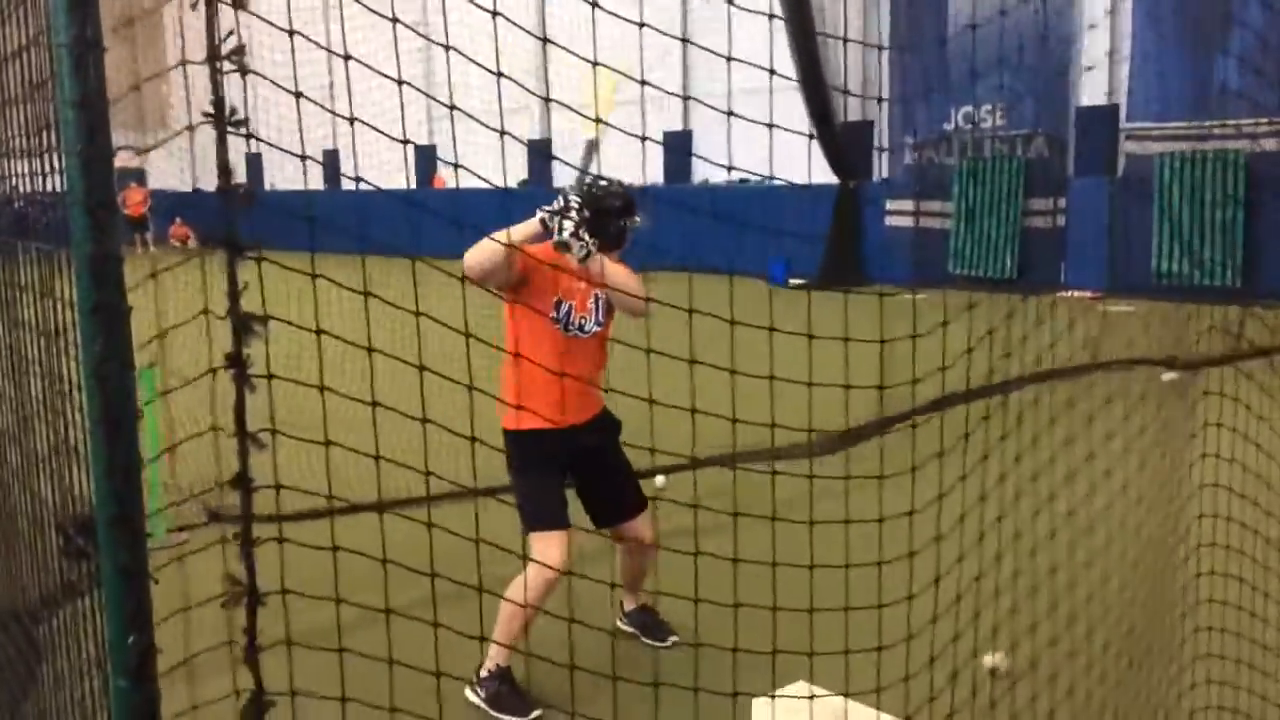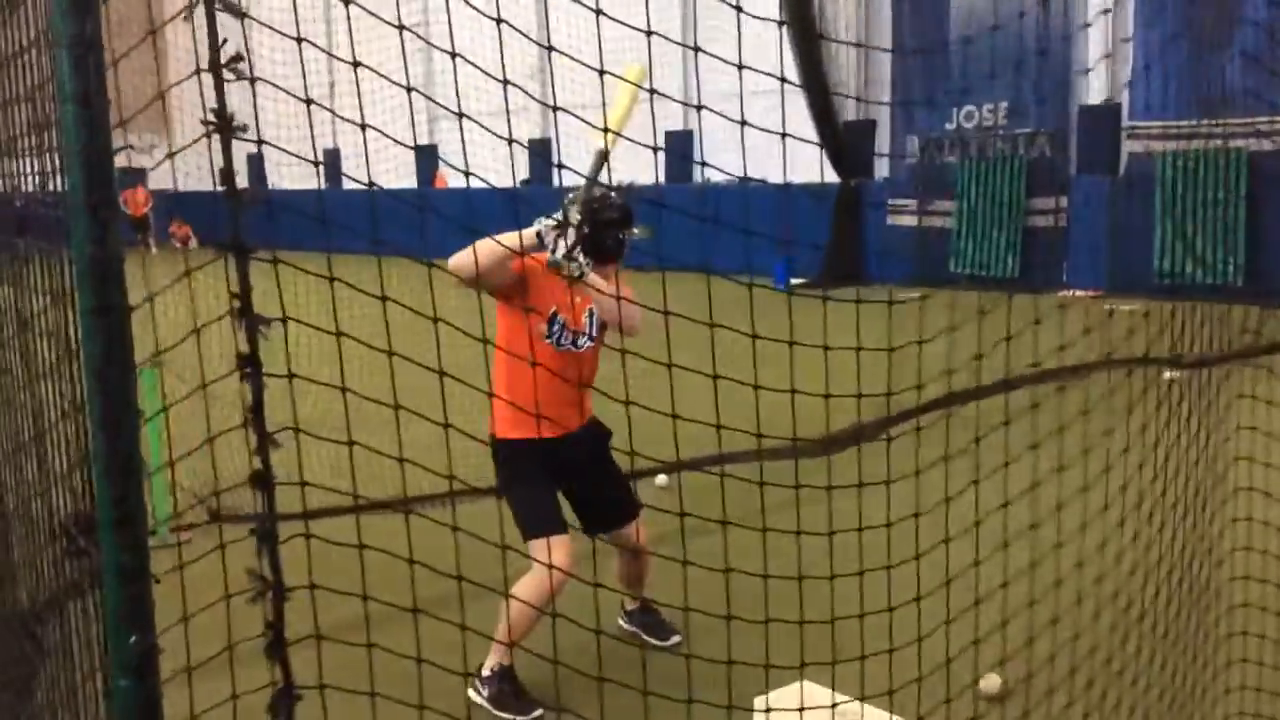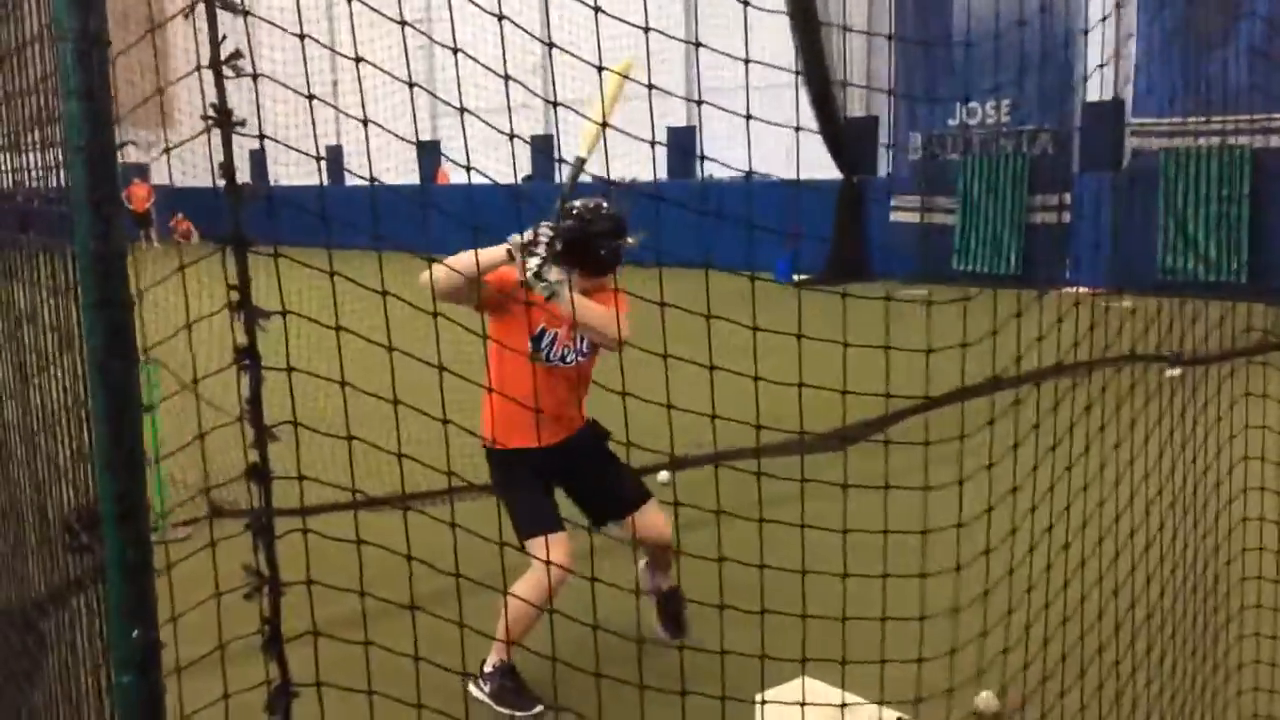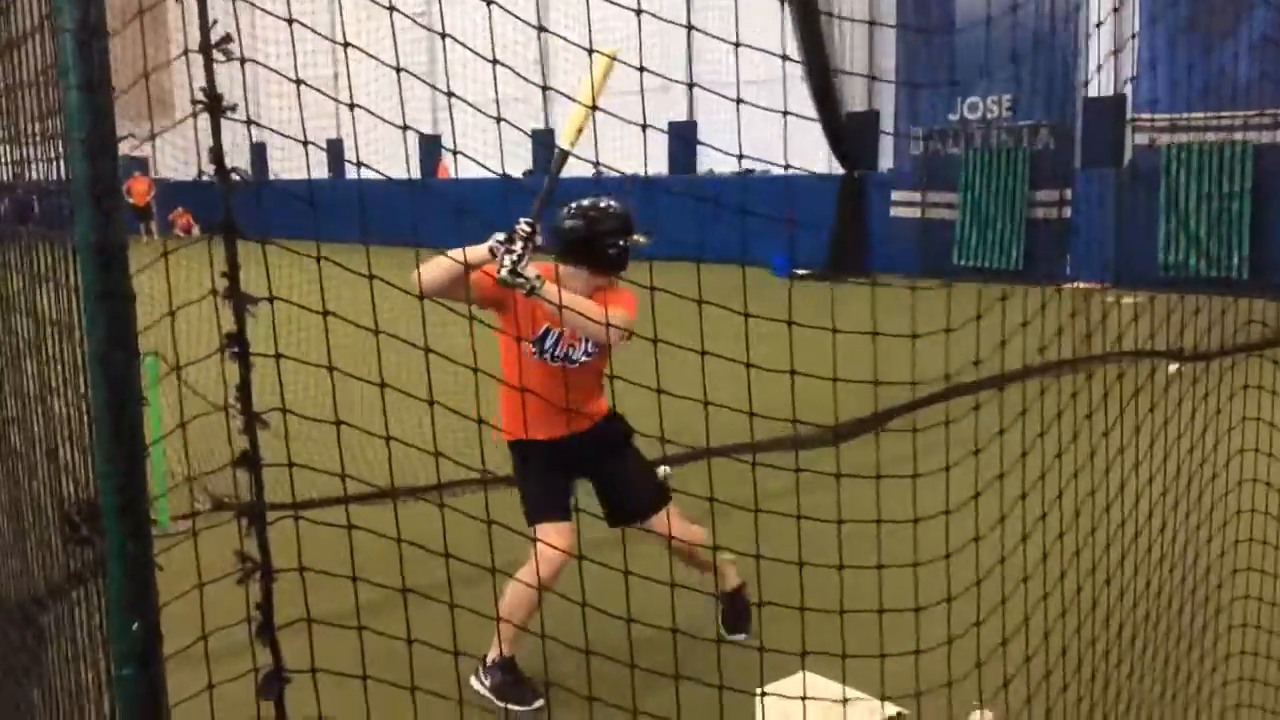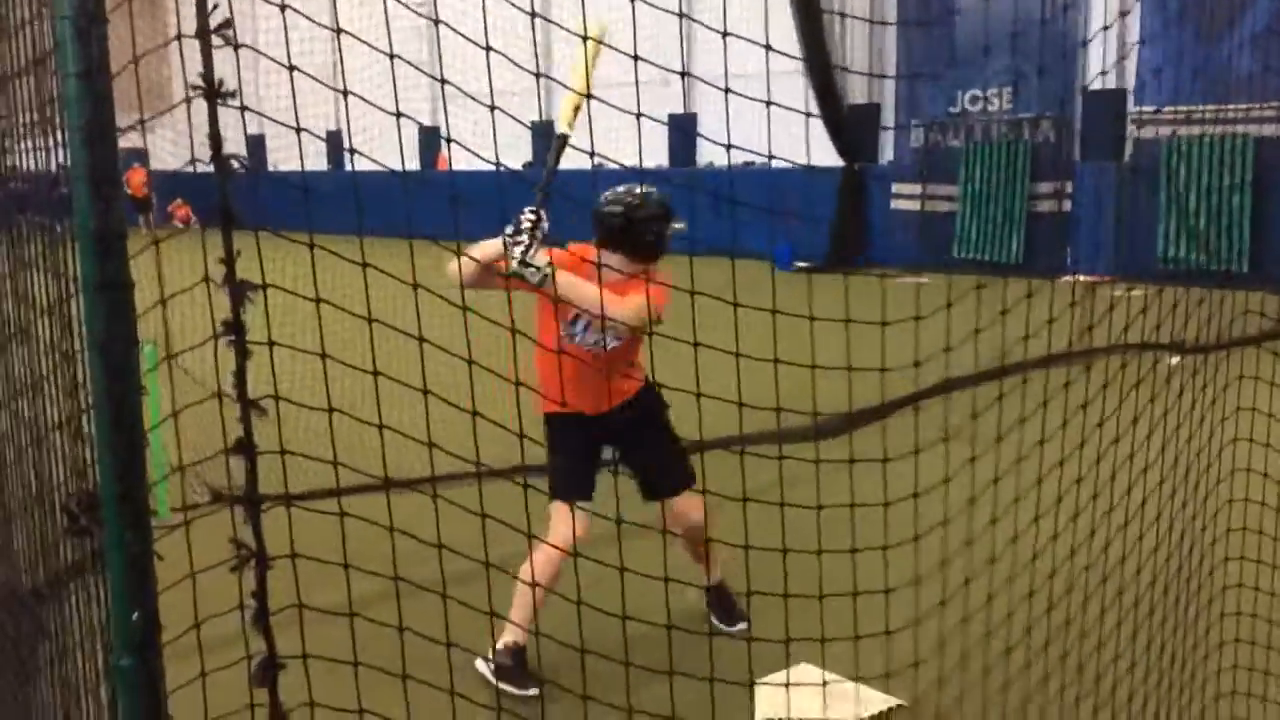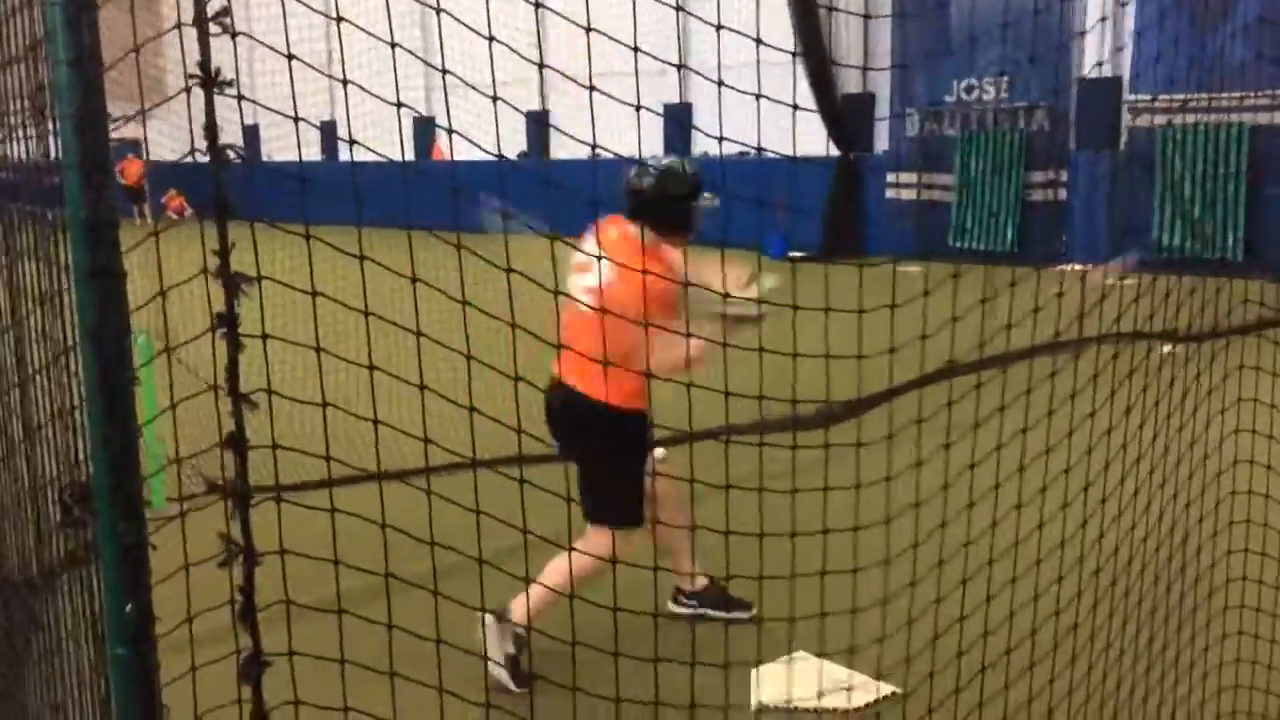
dt=0.2s
person 1, frame 1
left shoulder: (608, 269)
right shoulder: (531, 262)
left elbow: (641, 304)
right elbow: (472, 267)
left wrist: (582, 253)
right wrist: (539, 223)
left hip: (590, 423)
right hip: (533, 431)
left knee: (640, 533)
right knee: (551, 559)
left ankle: (632, 608)
right ankle: (490, 674)
person 1, frame 2
left shoulder: (605, 282)
right shoulder: (525, 272)
left elbow: (633, 323)
right elbow: (461, 266)
left wrist: (576, 270)
right wrist: (537, 235)
left hip: (579, 432)
right hip: (522, 442)
left knee: (635, 540)
right knee: (556, 564)
left ankle: (633, 607)
right ankle: (492, 673)
person 1, frame 3
left shoulder: (603, 296)
right shoulder: (509, 284)
left elbow: (616, 335)
right elbow: (436, 282)
left wrist: (550, 287)
right wrist: (511, 249)
left hip: (575, 435)
right hip: (516, 450)
left knee: (657, 532)
right knee: (554, 564)
left ankle: (660, 579)
right ankle: (493, 671)
person 1, frame 4
left shoulder: (616, 297)
right shoulder: (508, 284)
left elbow: (606, 330)
right elbow: (426, 281)
left wrist: (532, 283)
right wrist: (493, 249)
left hip: (597, 427)
right hip: (535, 442)
left knee: (676, 530)
right knee: (552, 553)
left ankle: (729, 582)
right ankle: (495, 664)
person 1, frame 5
left shoulder: (651, 285)
right shoulder: (557, 261)
left elbow: (620, 315)
right elbow: (463, 276)
left wrist: (543, 273)
right wrist: (508, 243)
left hip: (632, 403)
right hip: (569, 415)
left knee: (689, 515)
right knee: (565, 534)
left ankle: (714, 585)
right ankle: (505, 649)
person 1, frame 6
left shoulder: (606, 231)
right shoulder: (641, 270)
right elbow: (669, 362)
right wrist: (721, 323)
left hip: (580, 394)
right hip: (597, 410)
left knee: (657, 487)
right knee: (605, 542)
left ankle: (692, 587)
right ankle: (511, 621)
